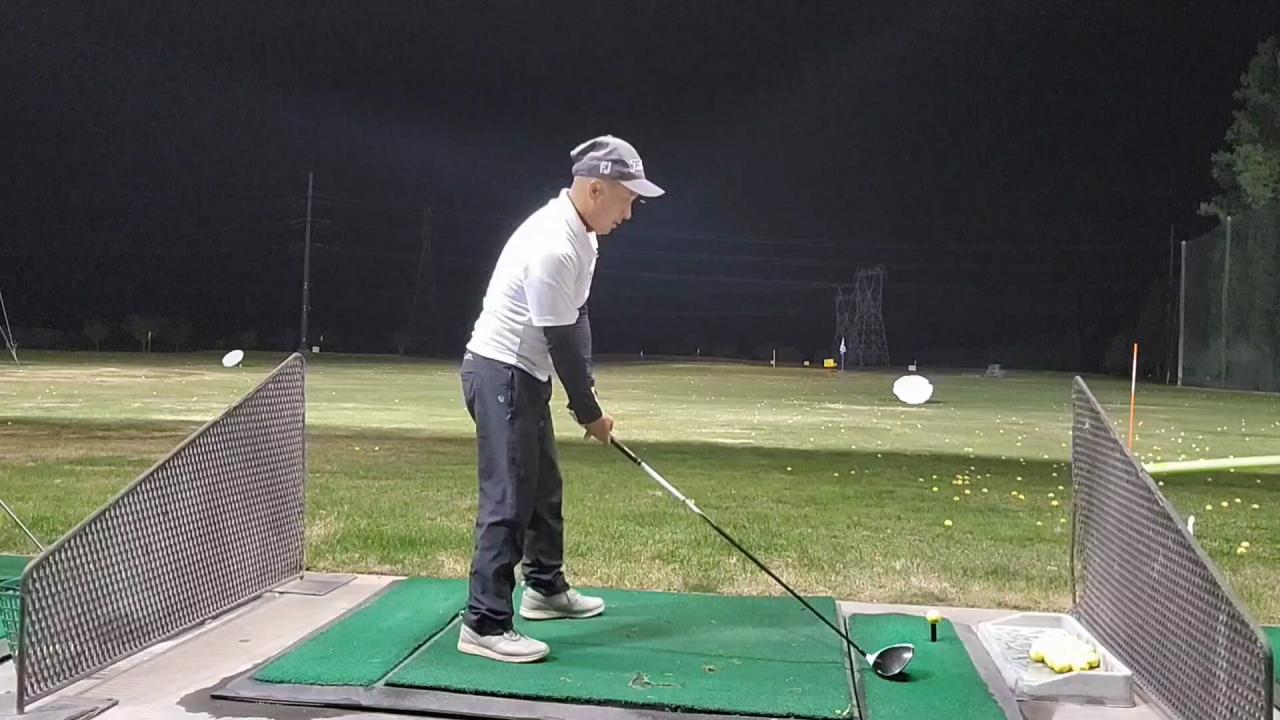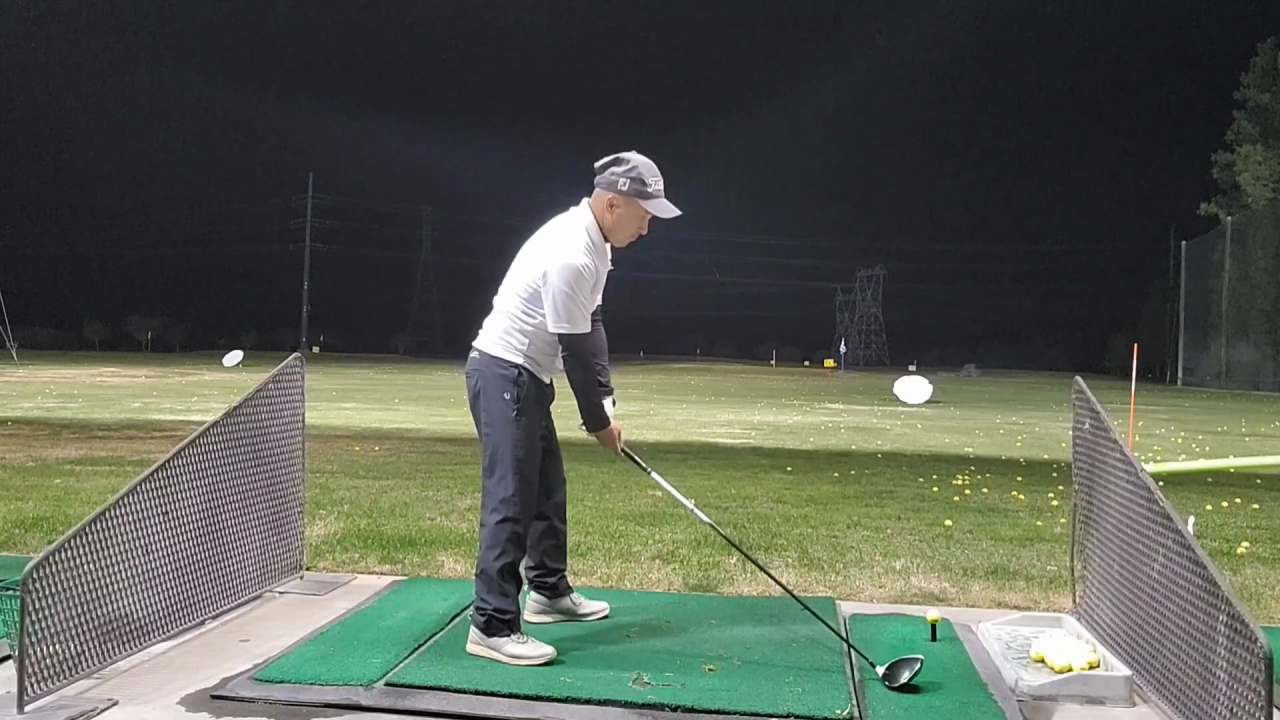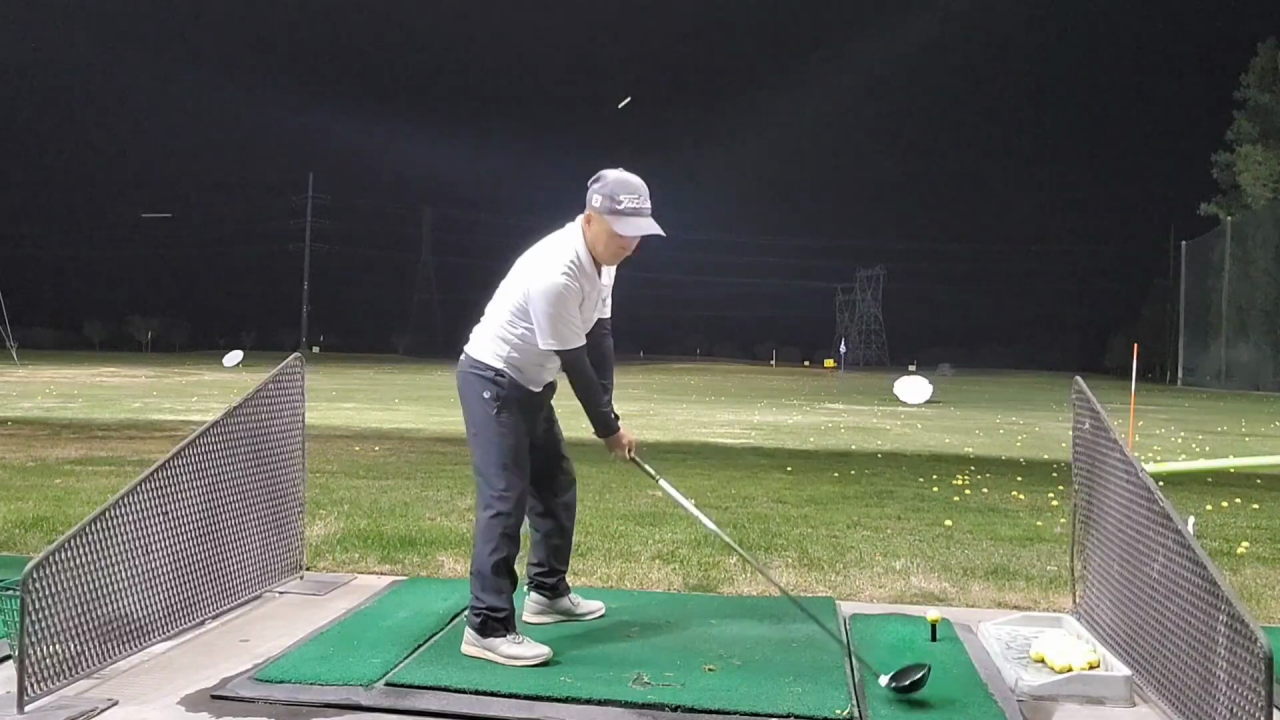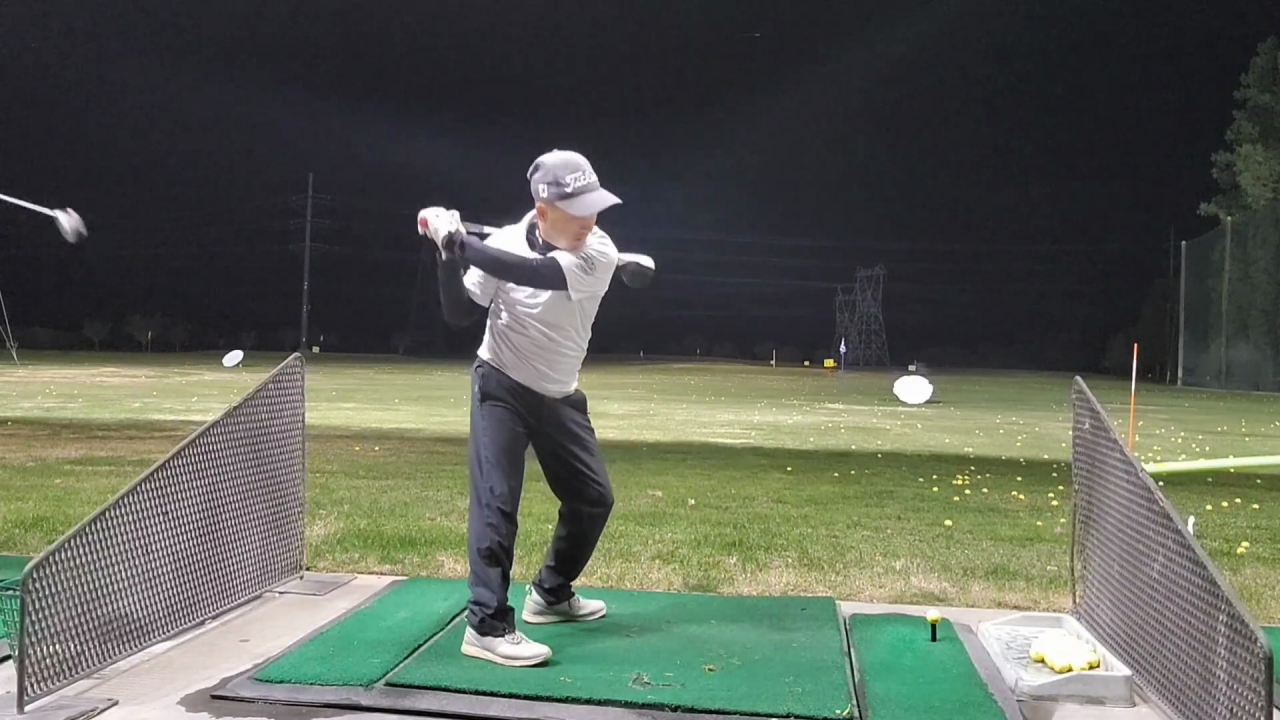
dt=1s
person 1, frame 1
left shoulder: (579, 235)
right shoulder: (553, 247)
left elbow: (576, 323)
right elbow: (561, 340)
left wrist: (587, 398)
right wrist: (588, 413)
left hip: (525, 374)
right hip: (502, 374)
left knee: (543, 485)
right knee: (508, 496)
left ankle: (546, 588)
right ankle: (484, 624)
person 1, frame 2
left shoulder: (593, 241)
right shoulder: (570, 256)
left elbow: (591, 328)
right elbow: (575, 349)
left wrist: (606, 399)
right wrist: (597, 422)
left hip: (526, 375)
right hip: (503, 374)
left knee: (548, 487)
right knee: (511, 497)
left ankle: (548, 591)
right ankle: (492, 625)
person 1, frame 3
left shoulder: (603, 261)
right shoulder: (555, 273)
left elbow: (598, 338)
right elbow: (574, 363)
left wrist: (610, 412)
right wrist: (608, 428)
left hip: (531, 384)
right hip: (493, 380)
left knee: (556, 484)
right knee: (505, 498)
left ankle: (547, 591)
right ankle: (487, 626)
person 1, frame 4
left shoulder: (599, 254)
right shoulder: (502, 244)
left elbow: (532, 273)
right elbow: (459, 315)
left wrist: (455, 240)
right wrist: (447, 250)
left hip: (560, 395)
right hip: (501, 386)
left knee: (593, 497)
right knee: (496, 499)
left ankle: (551, 593)
right ankle: (487, 625)
